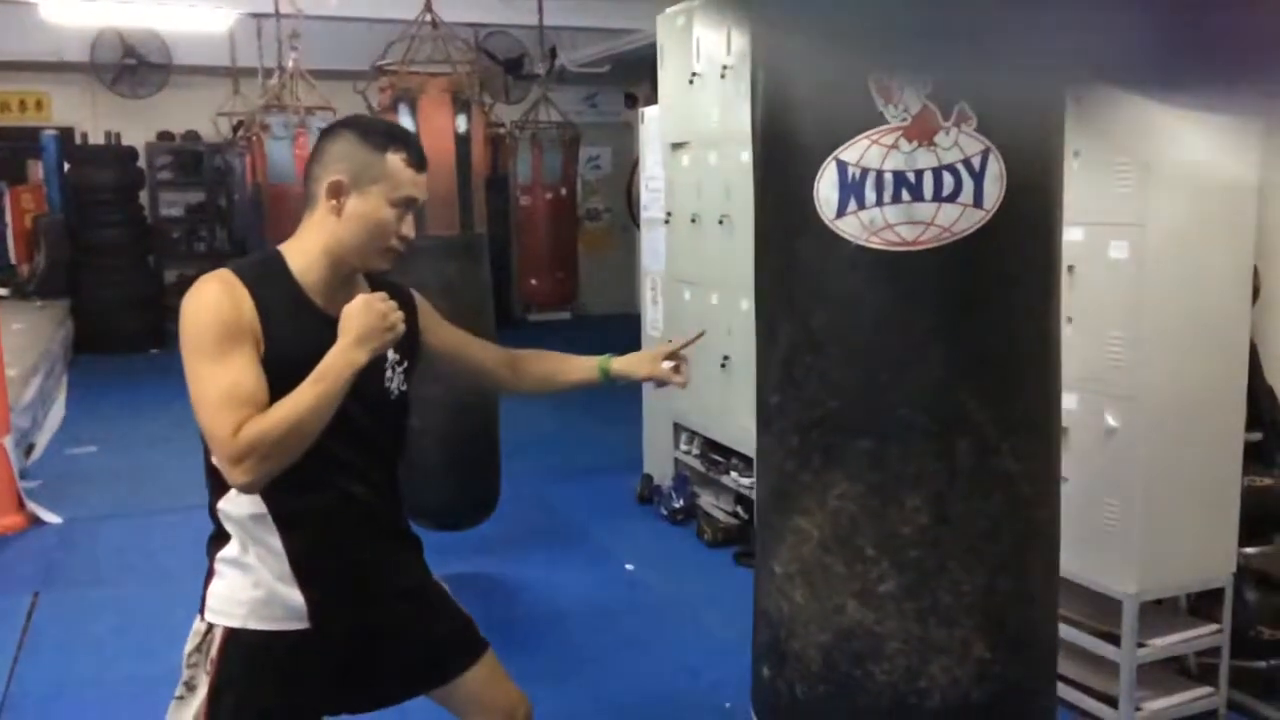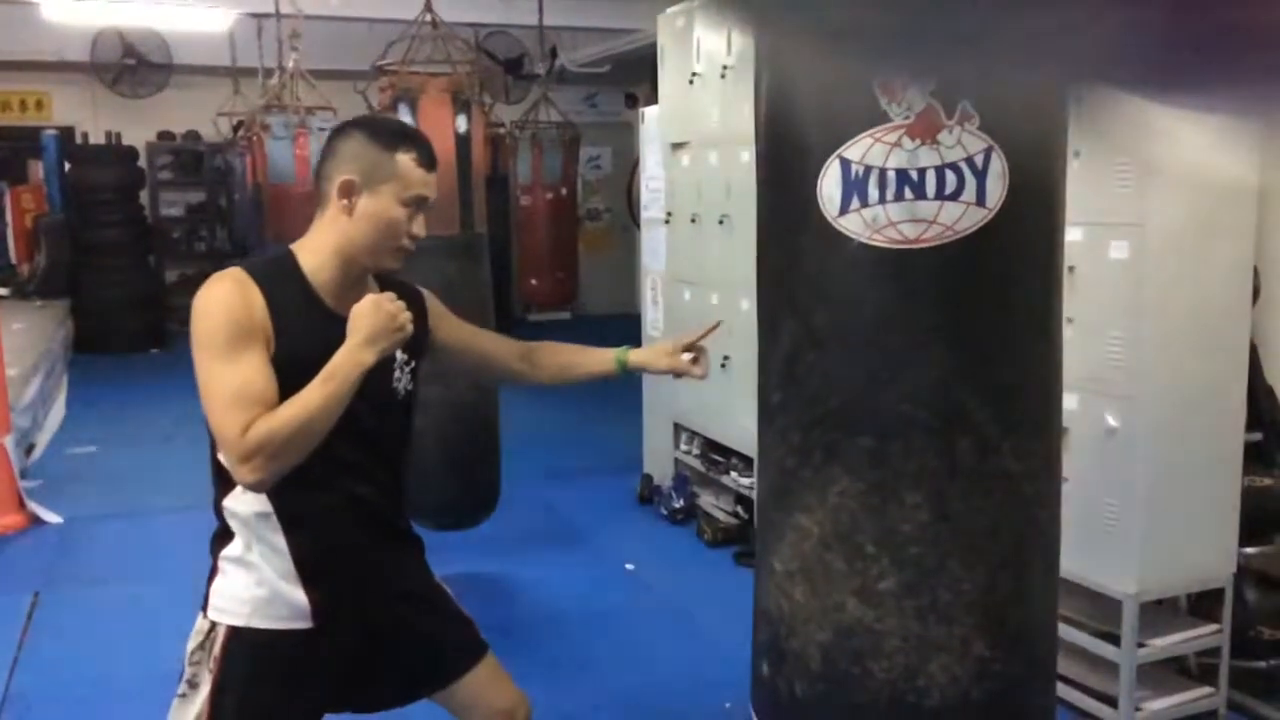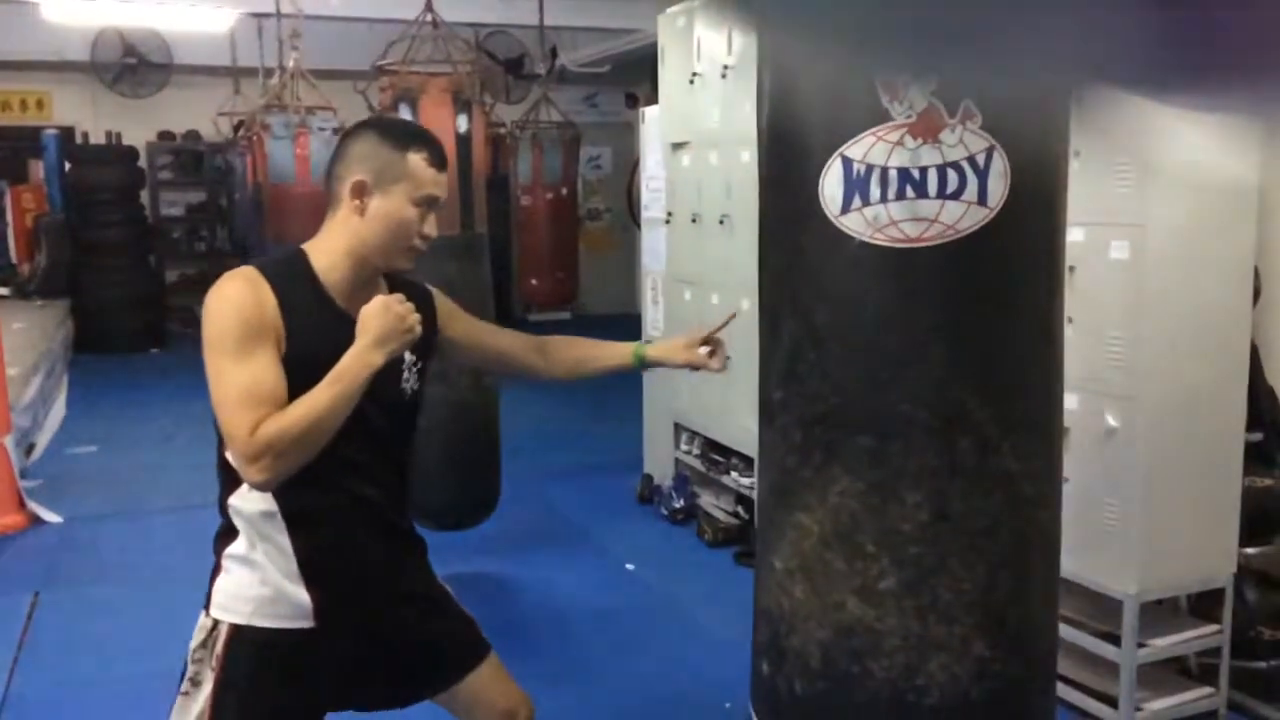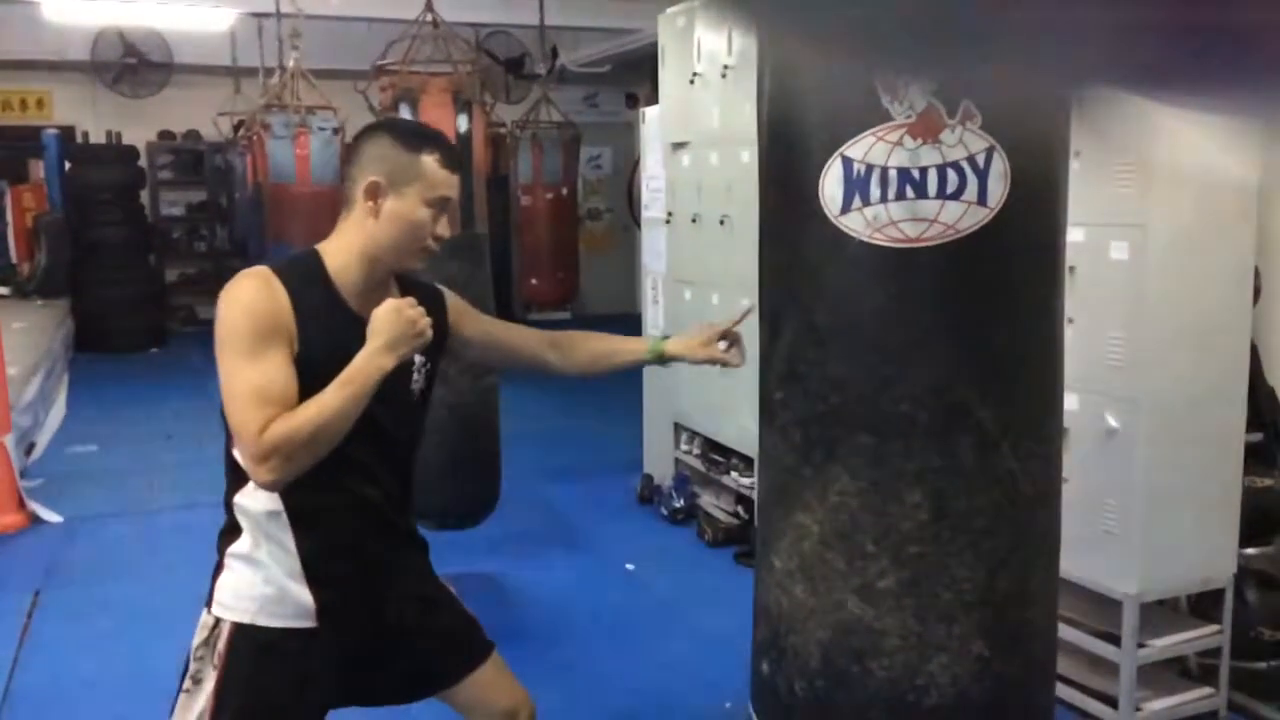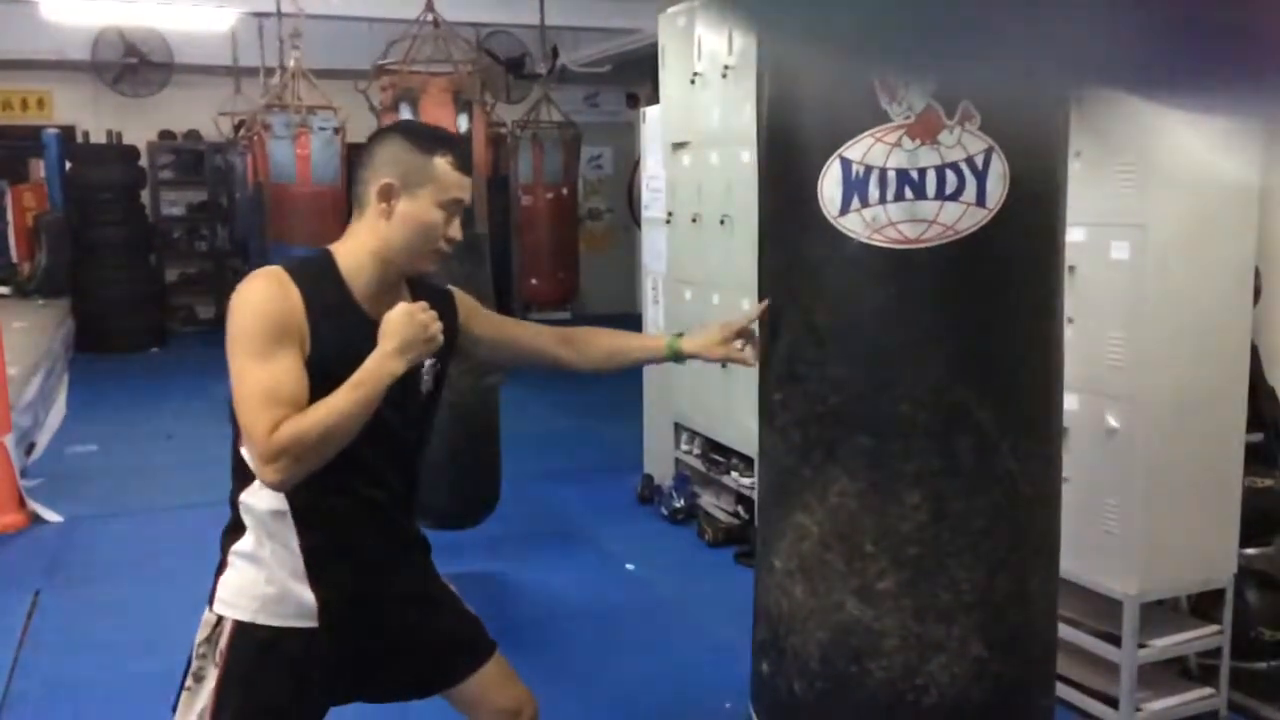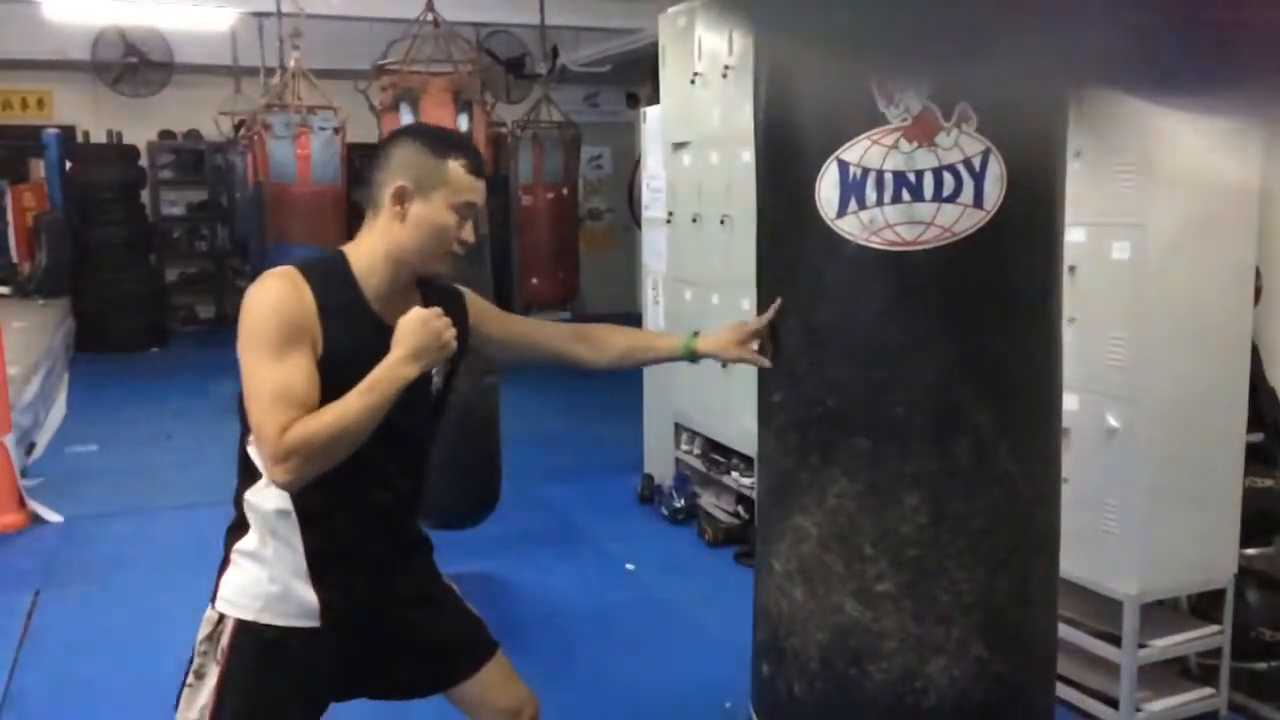
dt=0.1s
person 1, frame 1
left shoulder: (397, 305)
right shoulder: (225, 299)
left elbow: (505, 367)
right elbow: (245, 462)
left wrist: (618, 366)
right wrist: (350, 351)
left hip: (386, 575)
right hip: (269, 604)
person 1, frame 2
left shoulder: (407, 304)
right shoulder: (237, 298)
left elbow: (520, 359)
right elbow: (253, 461)
left wrist: (635, 358)
right wrist: (359, 351)
left hip: (388, 576)
right hip: (271, 604)
person 1, frame 3
left shoulder: (417, 304)
right shoulder: (249, 297)
left elbow: (534, 354)
right elbow: (261, 460)
left wrist: (651, 352)
right wrist: (368, 353)
left hip: (390, 576)
right hip: (273, 603)
person 1, frame 4
left shoulder: (428, 305)
right shoulder: (262, 296)
left elbow: (549, 348)
right elbow: (269, 460)
left wrist: (669, 347)
right wrist: (379, 355)
left hip: (391, 573)
right hip: (276, 600)
person 1, frame 5
left shoulder: (439, 306)
right shoulder: (274, 296)
left elbow: (562, 345)
right elbow: (278, 460)
left wrist: (685, 345)
right wrist: (389, 359)
left hip: (394, 574)
right hip: (279, 600)
person 1, frame 6
left shoulder: (449, 307)
right shoulder: (286, 297)
left elbow: (578, 342)
right elbow: (287, 460)
left wrist: (700, 345)
right wrist: (403, 362)
left hip: (394, 570)
right hip: (280, 598)
